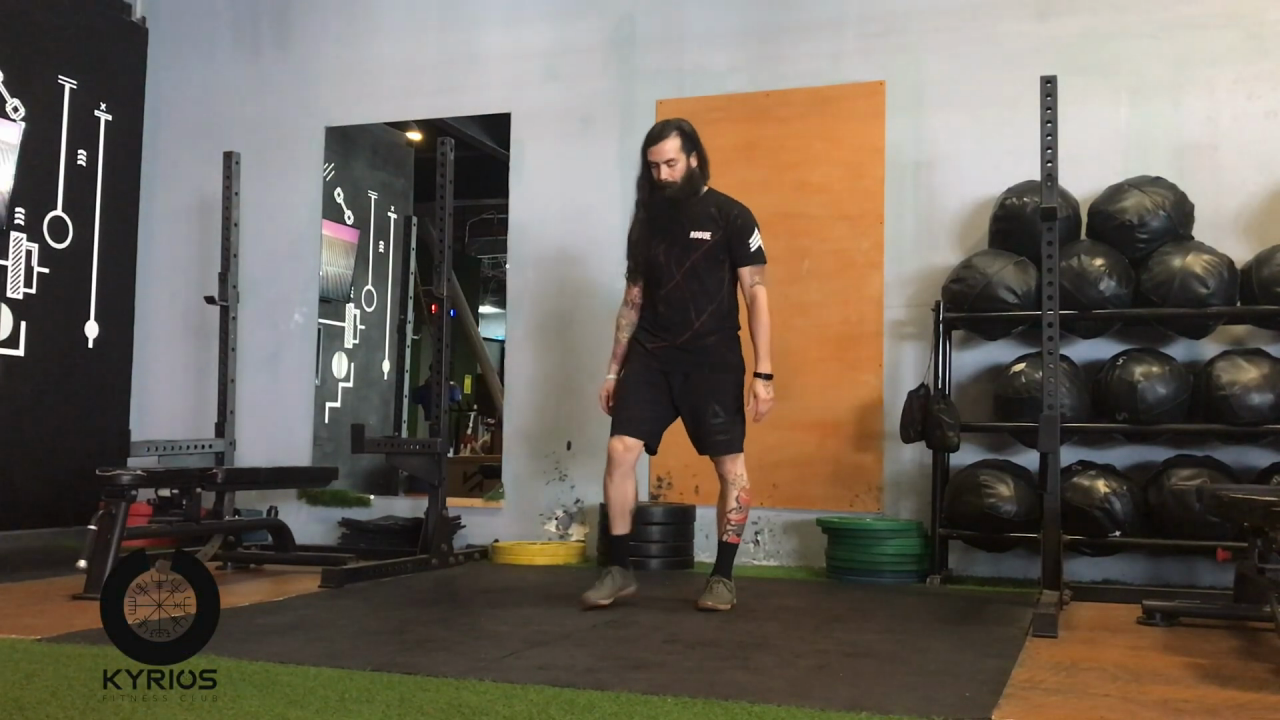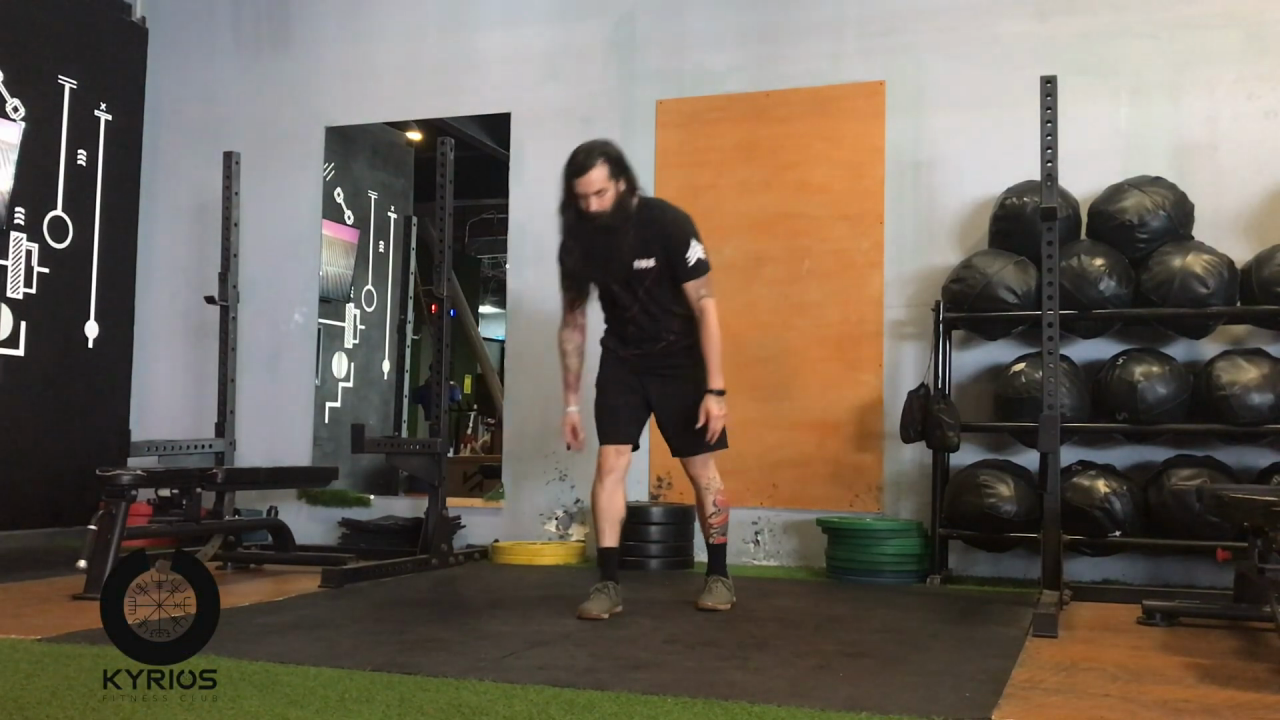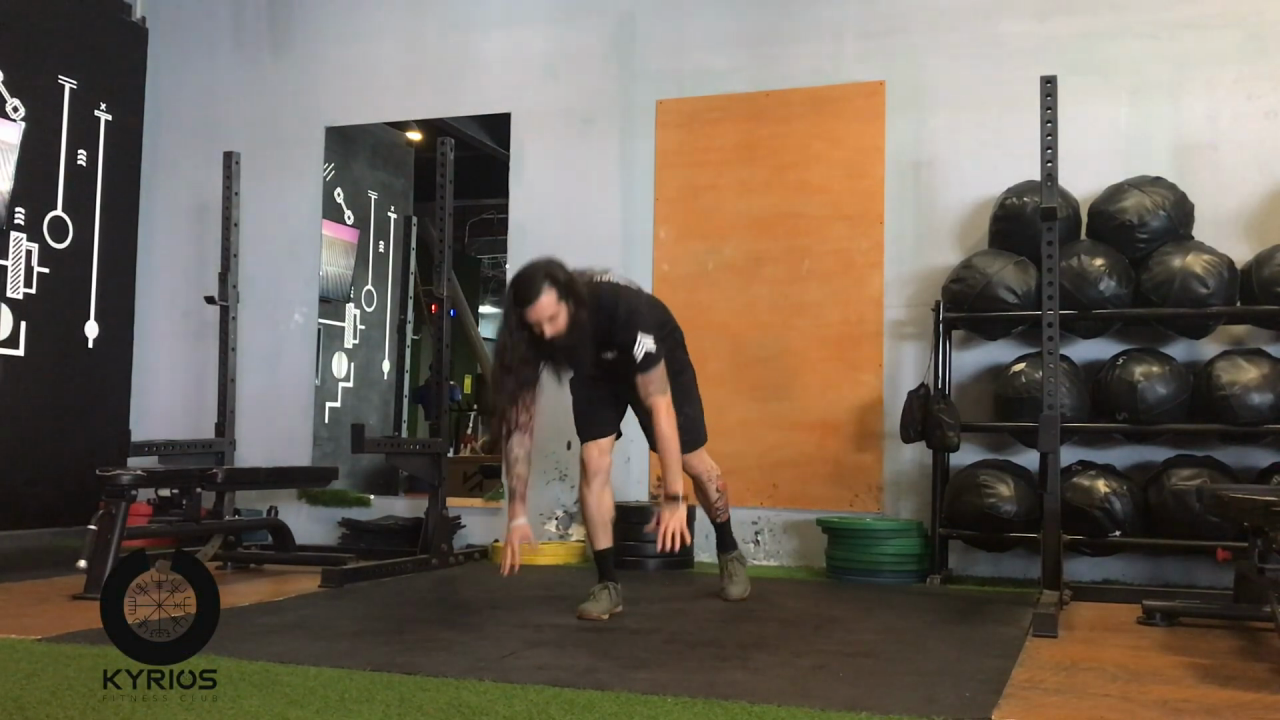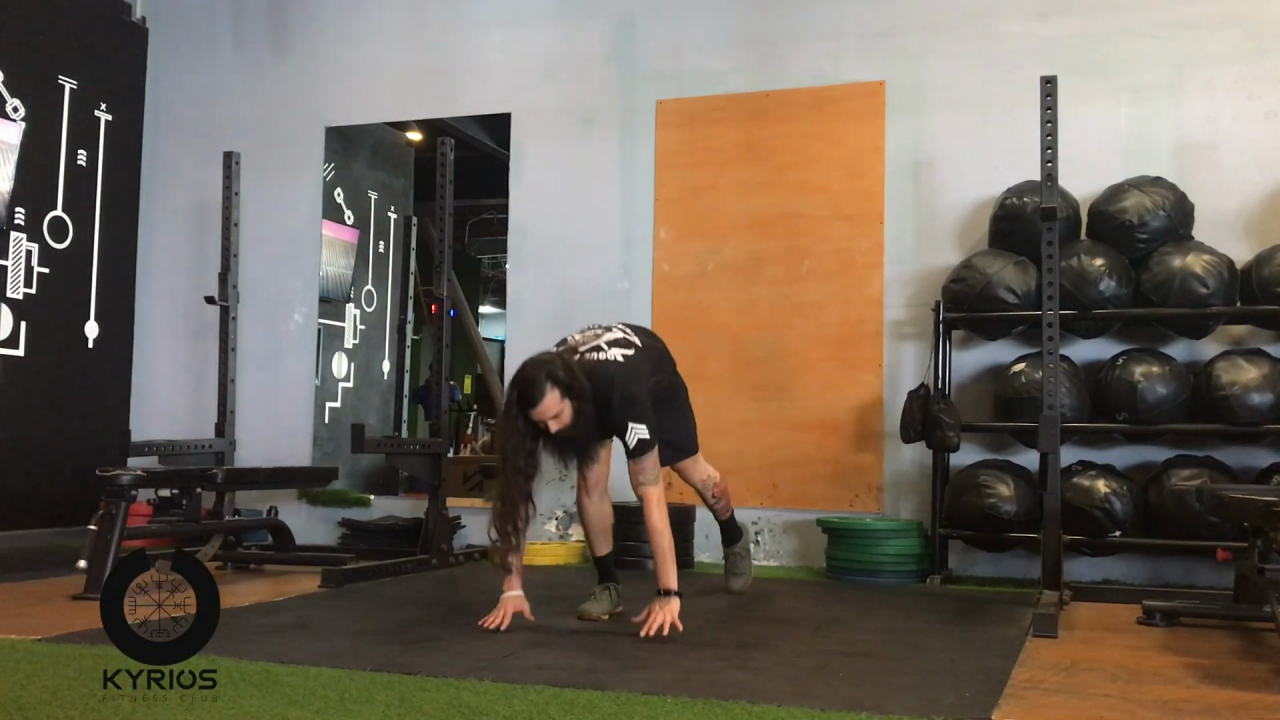
dt=0.4s
person 1, frame 1
left shoulder: (730, 217)
right shoulder: (646, 220)
left elbow: (756, 296)
right elbow: (632, 301)
left wrist: (763, 372)
right wrist: (614, 370)
left hip: (713, 362)
right hip: (651, 359)
left knee: (729, 465)
right knee: (621, 452)
left ankle: (723, 576)
right ankle: (618, 568)
person 1, frame 2
left shoulder: (668, 223)
right shoulder: (580, 238)
left elbow: (705, 308)
right elbow: (572, 322)
left wrist: (716, 389)
right wrist: (571, 401)
left hip: (681, 359)
right hip: (622, 362)
left knee: (701, 465)
right knee: (610, 464)
left ankle: (717, 575)
right ankle: (608, 582)
person 1, frame 3
left shoulder: (623, 309)
right shoulder: (534, 335)
left elbow: (660, 406)
right elbow: (520, 421)
left wrist: (673, 499)
right wrist: (518, 514)
left hip: (659, 357)
right hip: (594, 373)
left knee: (693, 460)
right knee: (593, 466)
left ankle: (730, 553)
right ankle: (608, 583)
person 1, frame 4
left shoulder: (623, 394)
right shoulder: (537, 404)
left elbow: (652, 497)
right elbow: (514, 493)
left wrist: (668, 595)
right wrist: (512, 588)
left hip: (654, 376)
right hip: (589, 379)
left knee: (692, 469)
right knee: (590, 477)
left ankle: (734, 540)
right ankle: (608, 583)
